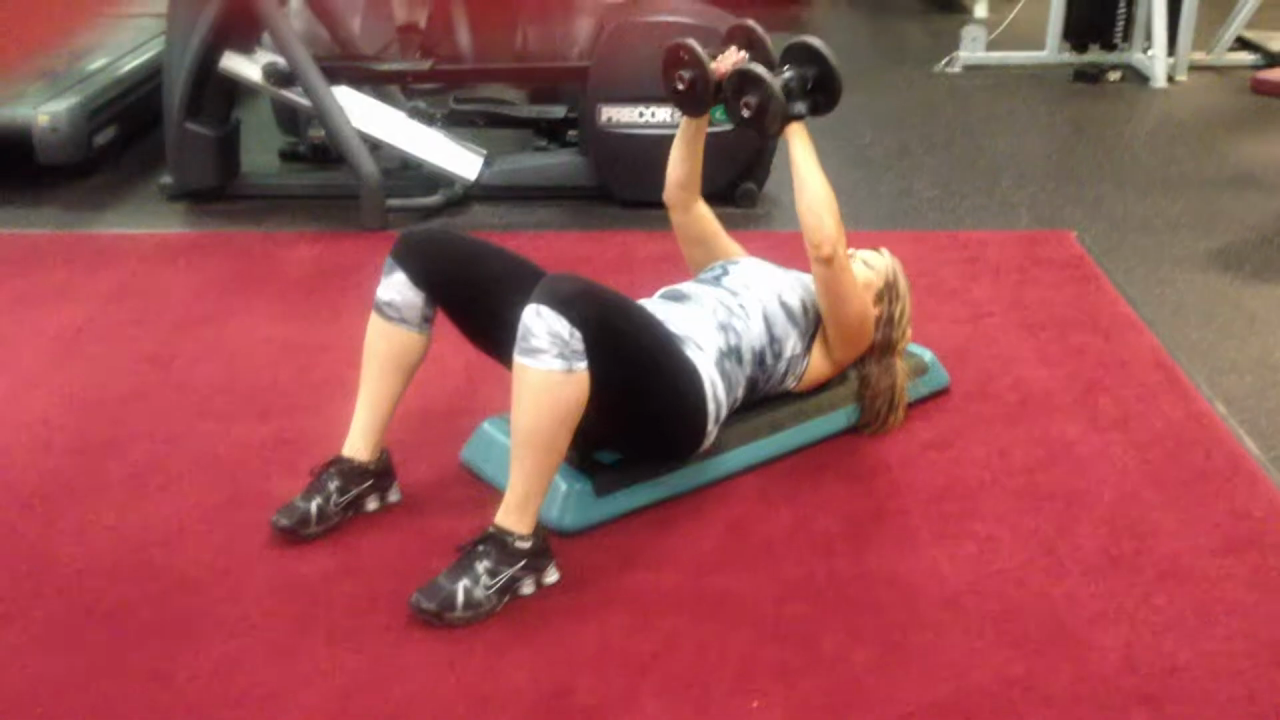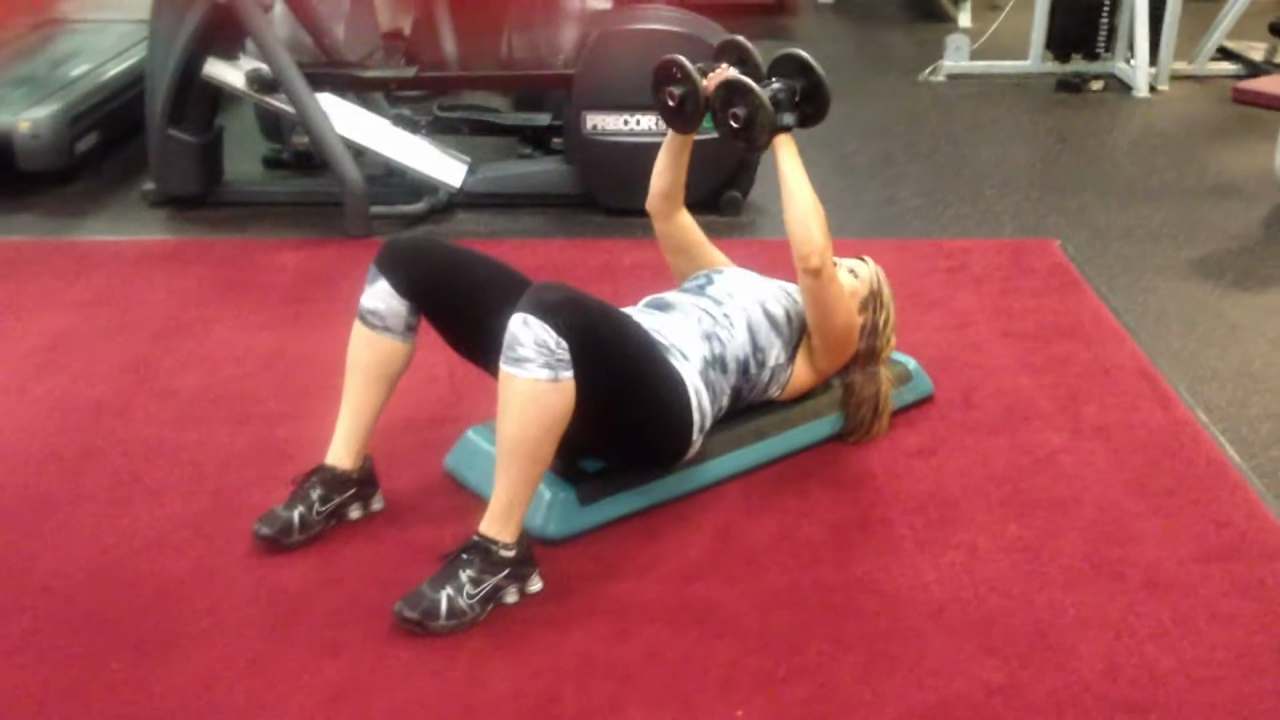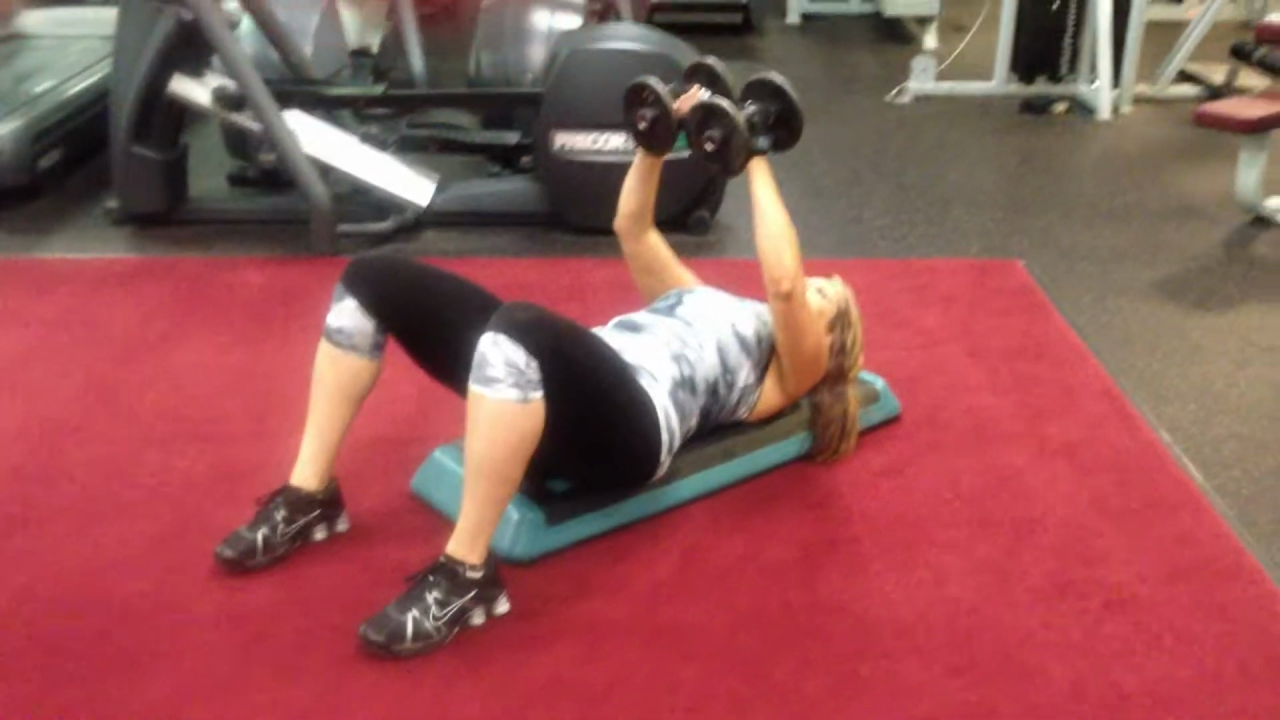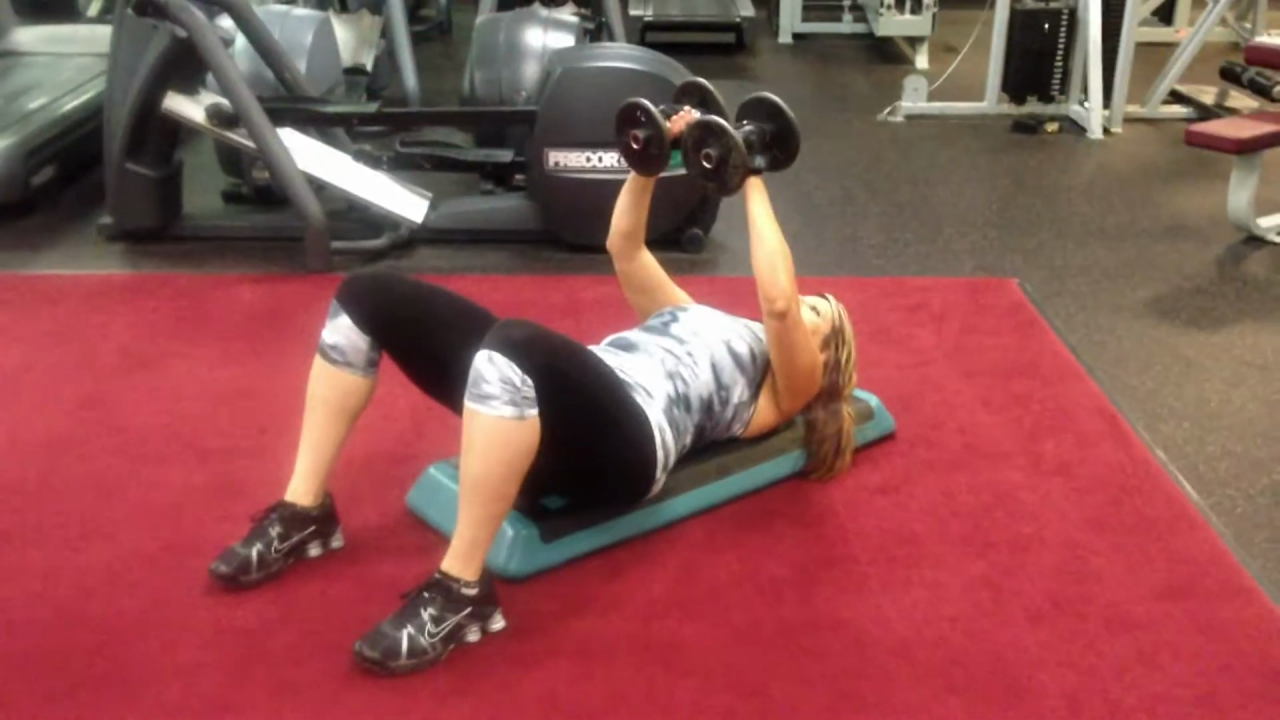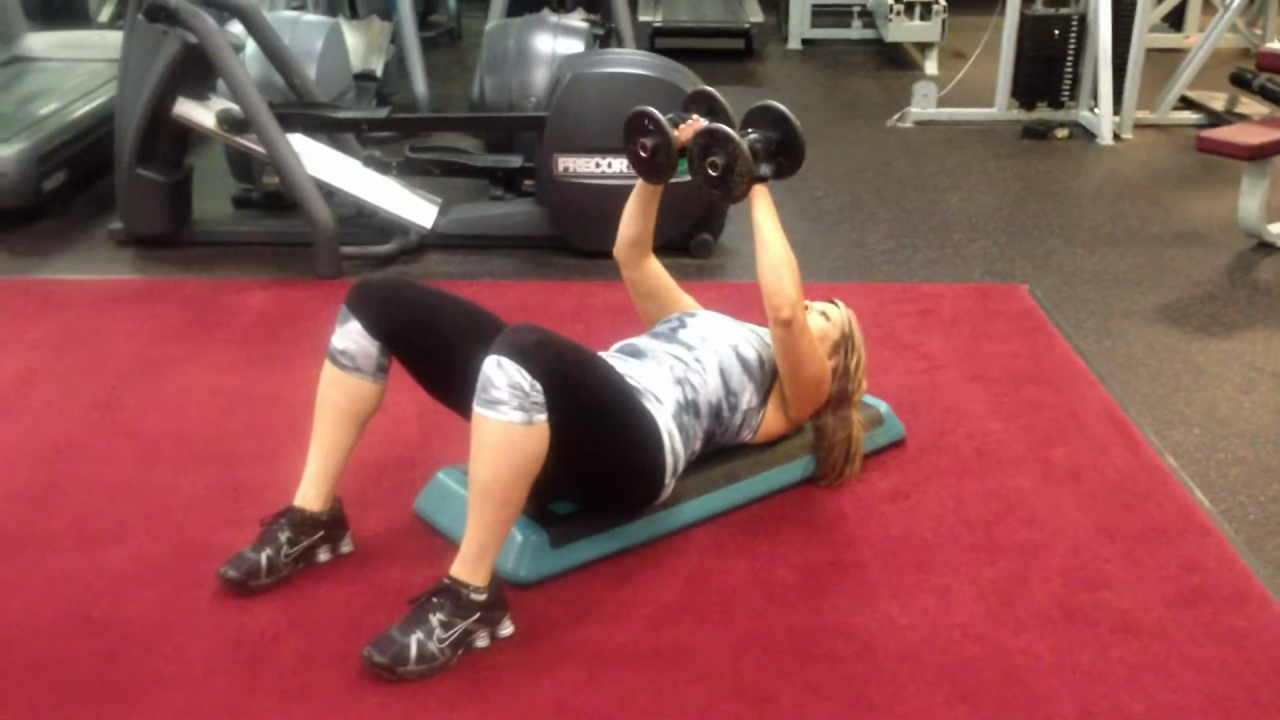
dt=0.3s
person 1, frame 1
left shoulder: (841, 335)
right shoulder: (755, 273)
left elbow: (825, 246)
right elbow: (682, 202)
left wrist: (795, 130)
right wrist: (700, 106)
left hip: (677, 392)
right hip: (605, 354)
left knee: (560, 298)
right knee: (420, 253)
left ankle: (516, 543)
right ankle: (361, 467)
person 1, frame 2
left shoulder: (824, 345)
right shoulder: (742, 285)
left elbow: (811, 258)
right elbow: (665, 211)
left wrist: (783, 141)
left hip: (663, 400)
right hip: (590, 366)
left knee: (548, 306)
right knee: (405, 262)
left ankle: (499, 553)
right ankle: (344, 475)
person 1, frame 3
left shoulder: (793, 366)
right shoulder: (710, 303)
left elbow: (784, 283)
right elbow: (634, 230)
left wrist: (757, 165)
left hip: (631, 421)
right hip: (561, 381)
left knee: (518, 327)
right knee: (372, 279)
left ankle: (466, 575)
right ankle: (309, 496)
person 1, frame 4
left shoulder: (788, 384)
right shoulder: (702, 320)
left elbow: (778, 302)
right elbow: (626, 250)
left wrist: (753, 182)
left hip: (628, 438)
right hip: (558, 400)
left knee: (513, 343)
right knee: (367, 296)
left ankle: (461, 591)
right ankle: (303, 513)
person 1, frame 5
left shoulder: (797, 389)
right shoulder: (710, 324)
left elbow: (784, 309)
right elbow: (633, 256)
left wrist: (759, 193)
left hip: (635, 444)
right hip: (563, 404)
left knee: (522, 348)
right knee: (377, 300)
left ankle: (469, 597)
right ankle: (313, 518)
